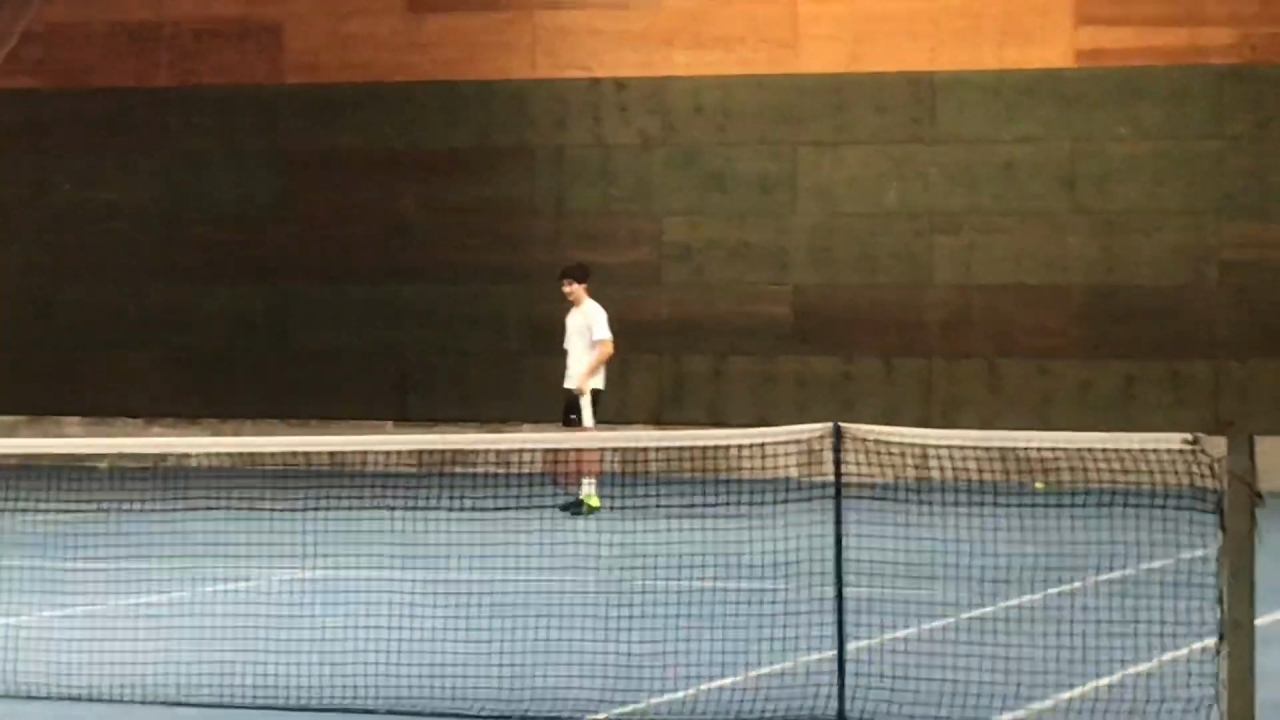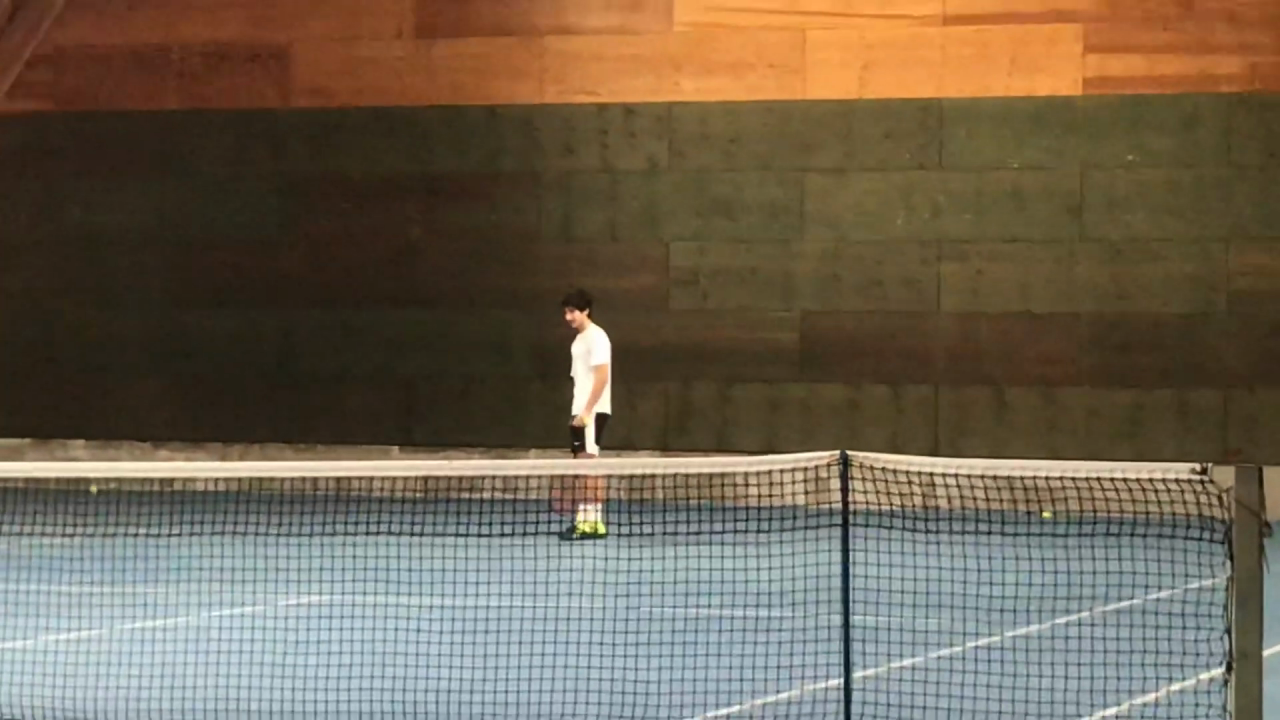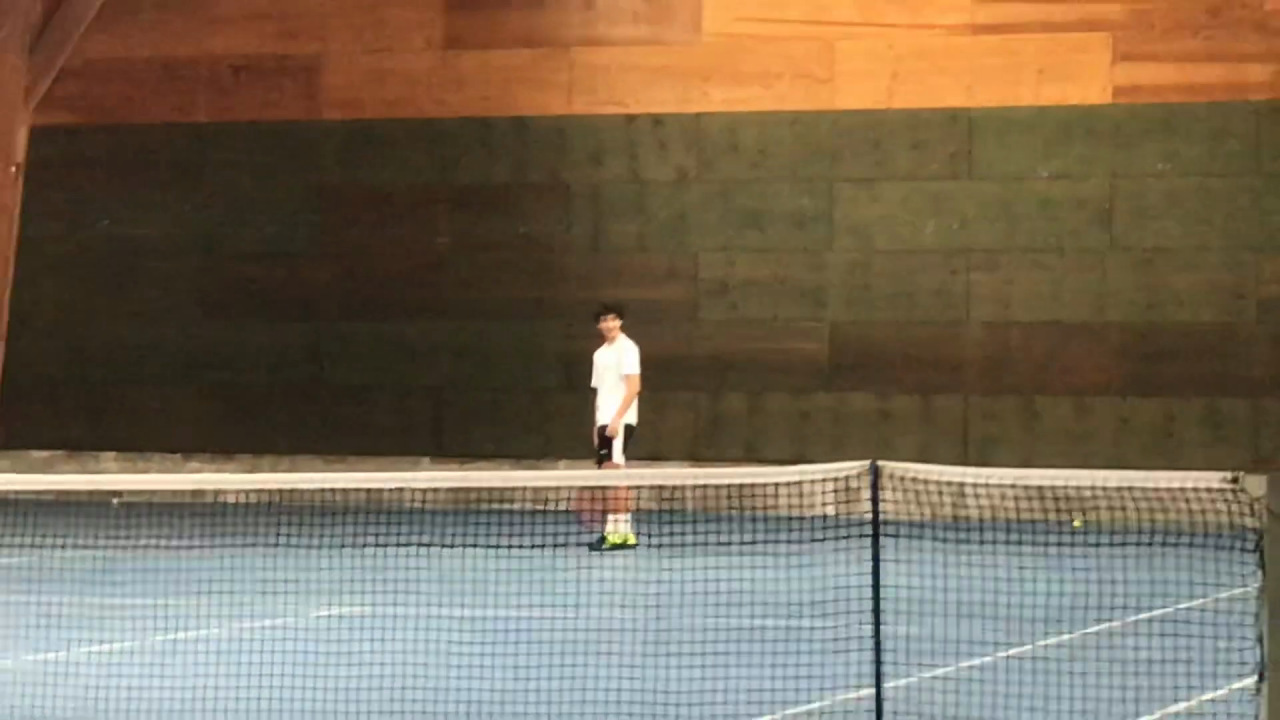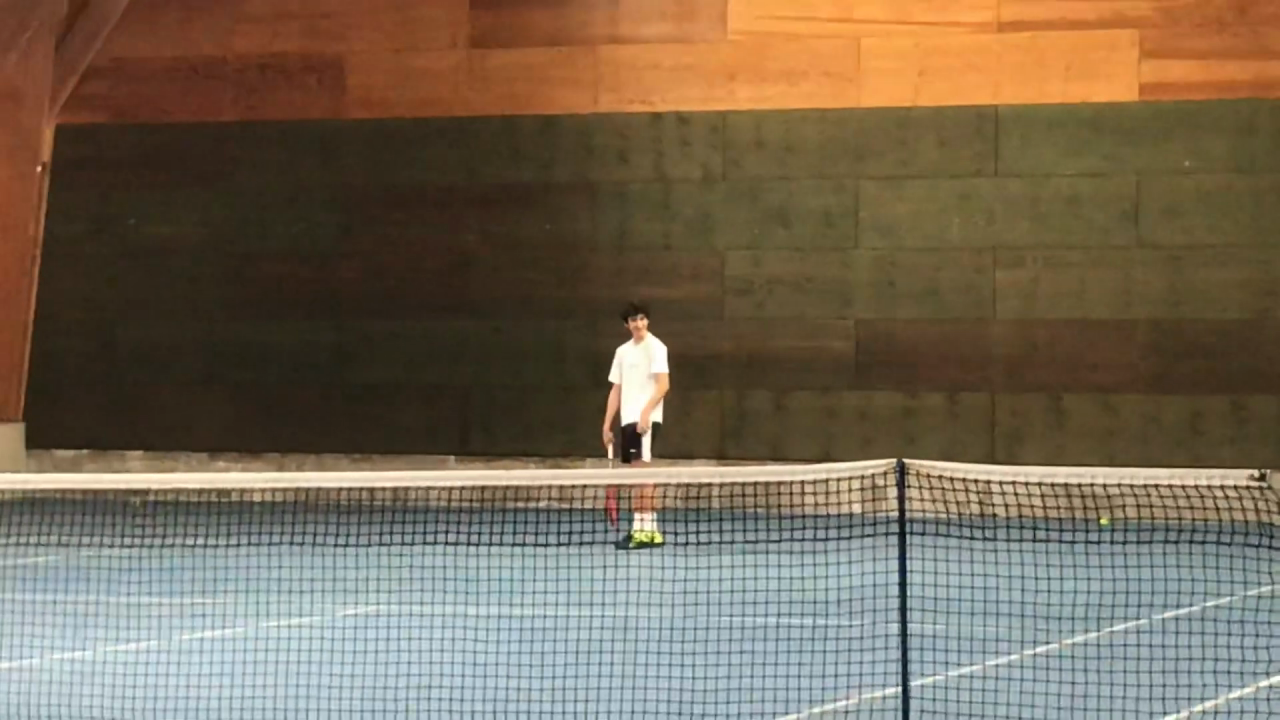
dt=0.4s
person 1, frame 1
left shoulder: (594, 311)
right shoulder: (571, 315)
left elbow: (607, 349)
left wrist: (585, 378)
right wrist: (571, 382)
left hip: (587, 385)
right hip: (572, 385)
left ankle: (589, 496)
right ankle: (586, 495)
person 1, frame 2
left shoulder: (597, 337)
right shoulder: (577, 341)
left elbow: (602, 376)
left wrist: (586, 410)
right wrist: (577, 412)
left hip: (593, 411)
right hip: (581, 411)
left knee: (586, 463)
left ankle: (584, 521)
right ankle: (595, 521)
person 1, frame 3
left shoulder: (627, 347)
right shoulder: (599, 354)
left elbow: (634, 386)
left wrist: (617, 419)
right wrist: (596, 427)
left hip: (620, 422)
right hip: (604, 422)
left knee: (613, 473)
left ankle: (614, 532)
right ankle: (624, 532)
person 1, frame 4
left shoulder: (655, 347)
right shoulder: (622, 351)
left elbow: (663, 385)
right elbow: (616, 390)
left wrist: (646, 414)
right wrist: (607, 424)
left hip: (646, 420)
right hip: (628, 420)
left knee: (640, 471)
left ankle: (641, 530)
right ankle: (649, 530)
